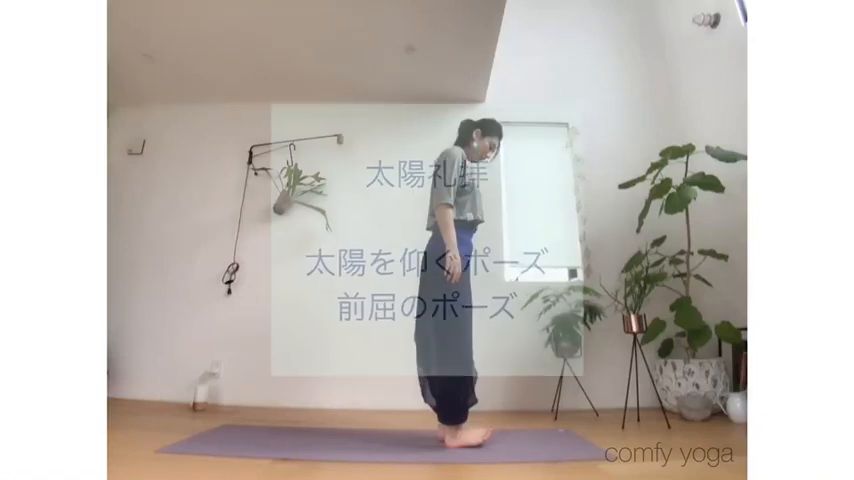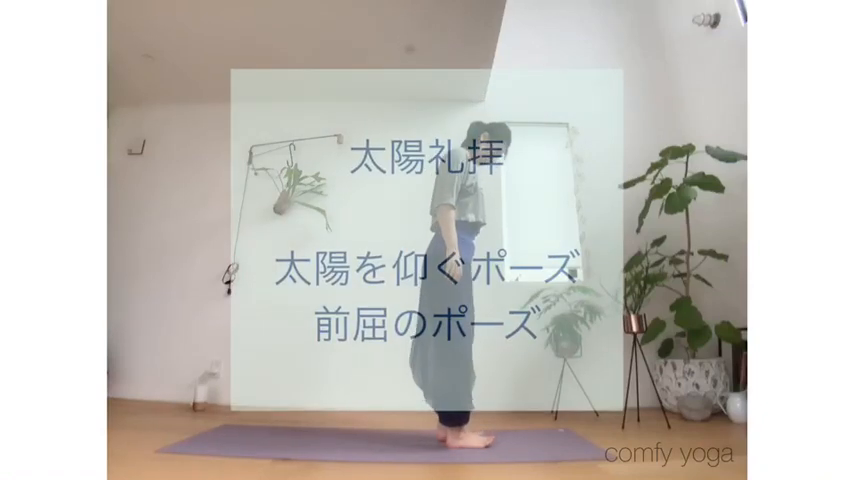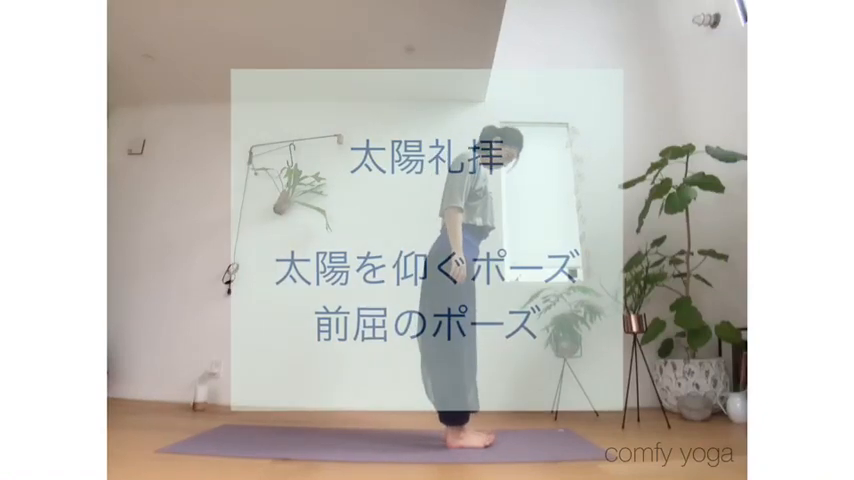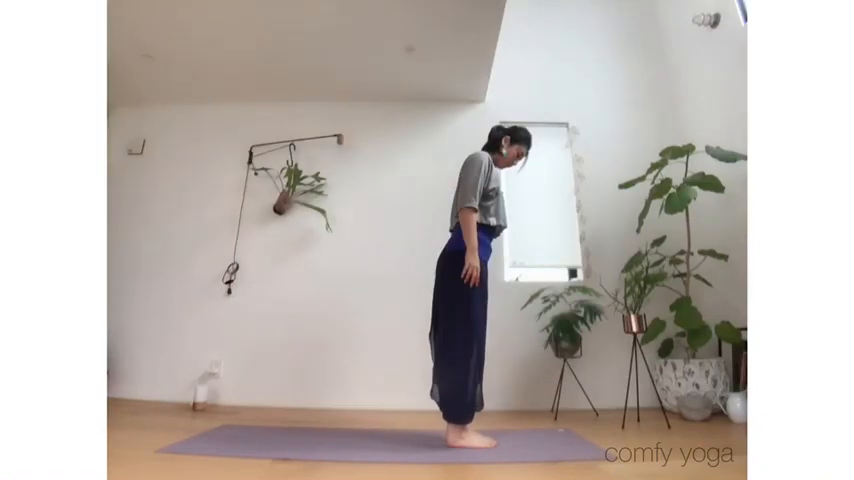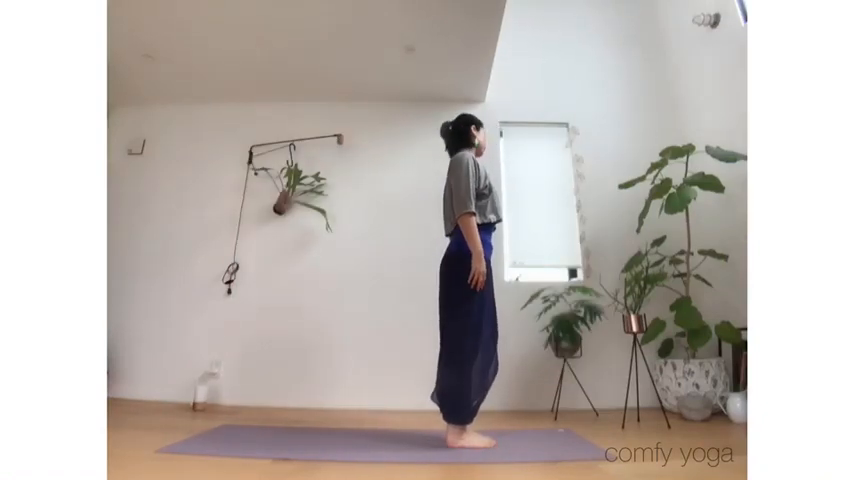
dt=1s
person 1, frame 1
left shoulder: (464, 165)
right shoulder: (453, 155)
right elbow: (442, 204)
left wrist: (456, 252)
right wrist: (452, 250)
left hip: (455, 252)
right hip: (449, 251)
left knee: (453, 337)
right knee: (452, 338)
left ankle: (449, 421)
right ankle: (454, 427)
person 1, frame 2
left shoulder: (469, 167)
right shoulder: (457, 158)
right elbow: (444, 206)
left wrist: (458, 254)
right wrist: (453, 252)
left hip: (458, 254)
right hip: (451, 253)
left knee: (456, 339)
right knee: (453, 339)
left ankle: (449, 422)
right ankle: (455, 429)
person 1, frame 3
left shoulder: (480, 172)
right shoulder: (468, 162)
right elbow: (452, 208)
left wrist: (462, 256)
right wrist: (457, 254)
left hip: (461, 258)
right hip: (453, 257)
left knee: (458, 341)
right knee: (452, 340)
left ankle: (458, 424)
right ankle: (456, 430)
person 1, frame 4
left shoulder: (491, 170)
right shoulder: (480, 159)
right elbow: (467, 207)
left wrist: (476, 254)
right wrist: (472, 253)
left hip: (473, 257)
right hip: (465, 257)
left knee: (466, 341)
right knee: (463, 340)
left ankle: (459, 425)
right ankle: (457, 429)
person 1, frame 5
left shoulder: (469, 163)
right shoulder: (464, 159)
right elbow: (465, 211)
right wrist: (478, 255)
left hip: (470, 258)
right hip: (467, 258)
left knee: (473, 341)
right knee: (466, 341)
left ankle: (460, 425)
right ankle: (457, 430)
